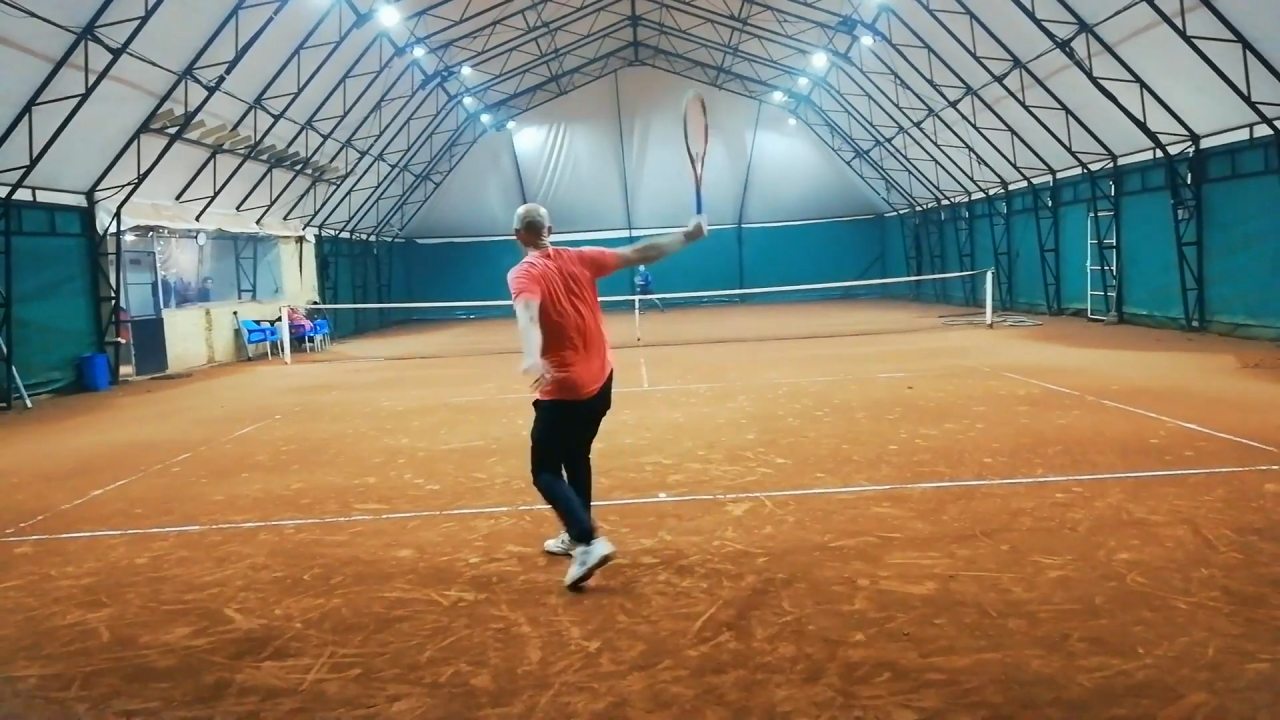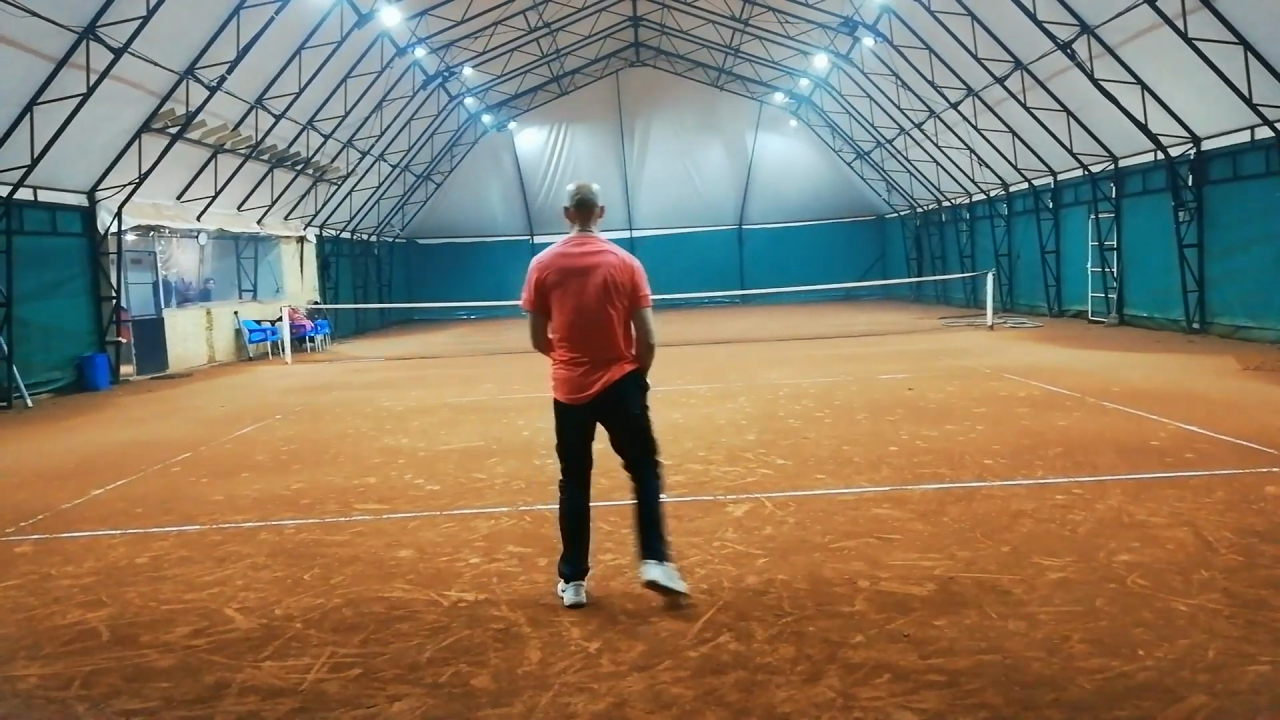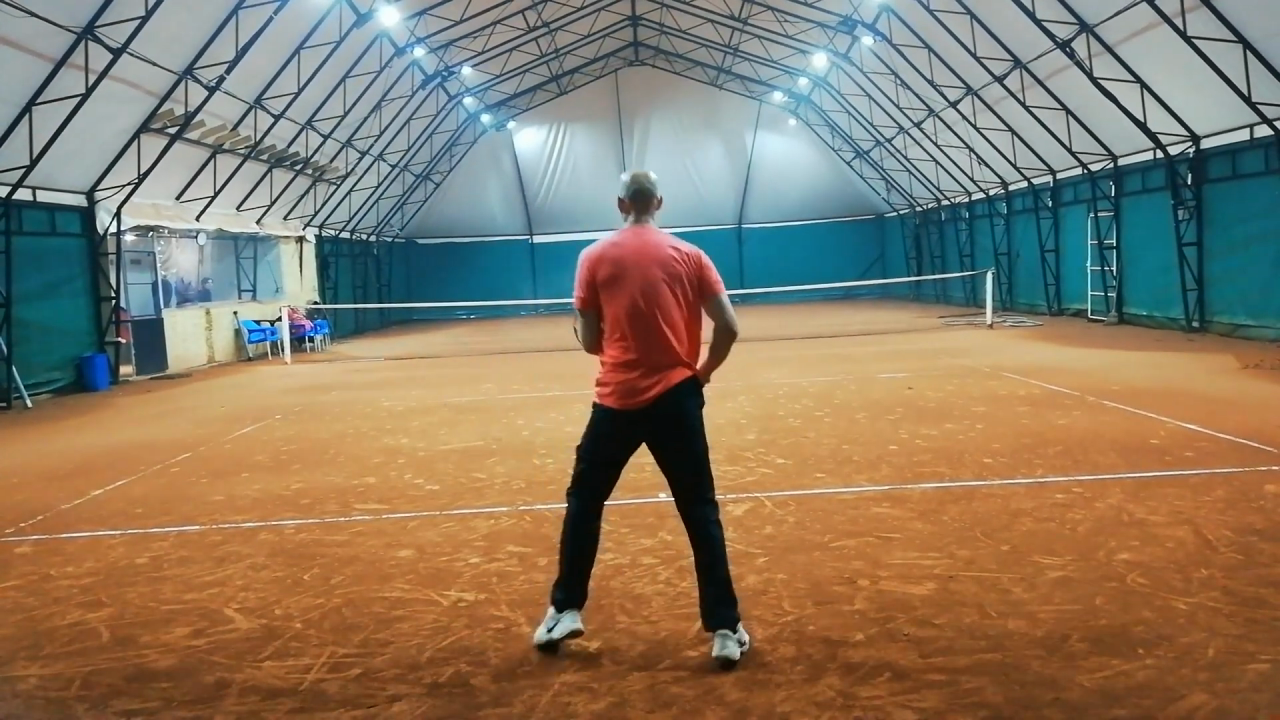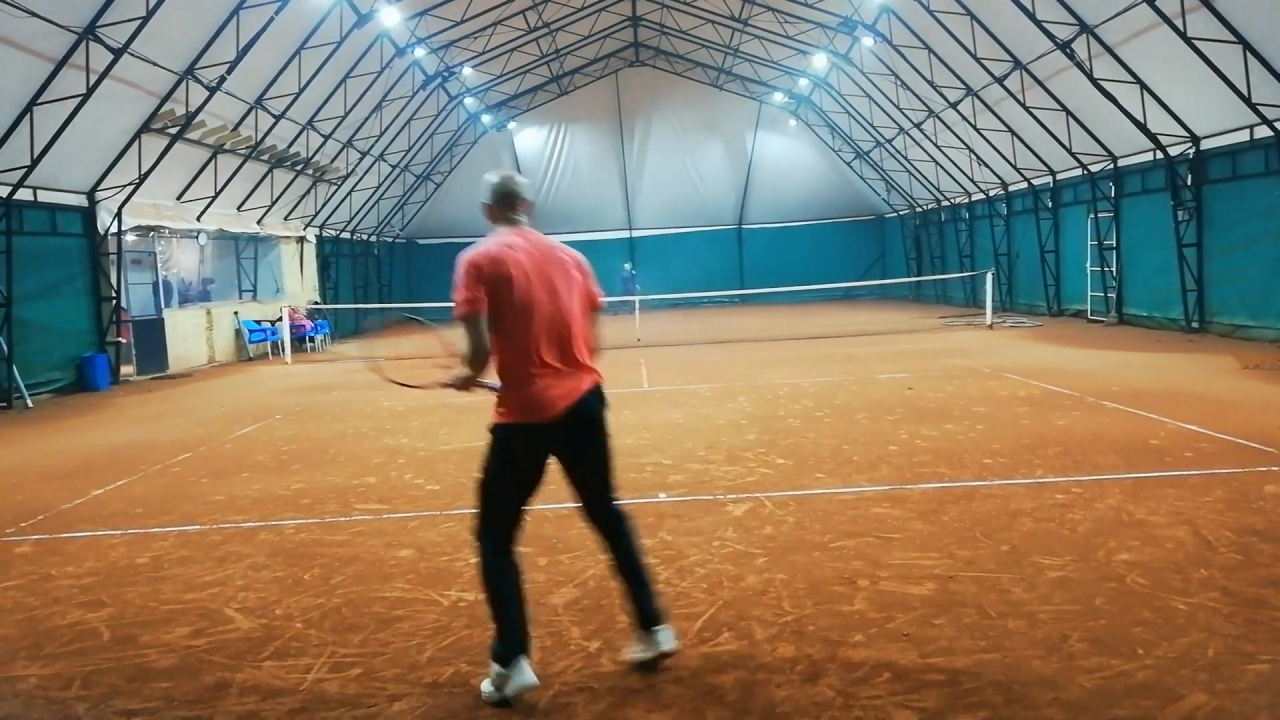
dt=0.5s
person 1, frame 1
left shoulder: (523, 273)
right shoulder: (580, 259)
left elbow: (527, 315)
right elbow: (641, 253)
left wrist: (532, 357)
right wrist: (687, 236)
left hip: (562, 389)
right hip: (599, 381)
left knee: (546, 473)
right knee: (576, 458)
left ankle: (588, 542)
right ankle: (578, 536)
person 1, frame 2
left shoulder: (544, 264)
right shoulder: (625, 263)
left elbow: (538, 337)
right elbow: (646, 339)
right wrist: (635, 375)
left hip: (569, 392)
right hip: (620, 388)
left knee: (574, 487)
right knee: (646, 471)
left ankle: (573, 581)
right ankle: (654, 561)
person 1, frame 3
left shoulder: (595, 257)
right shoulder: (689, 255)
left elbow: (590, 342)
right elbow: (728, 328)
right wrist: (701, 372)
left hip: (616, 401)
right hip: (675, 397)
left knee: (583, 502)
right knee: (701, 512)
left ankle: (566, 610)
right ankle: (724, 629)
person 1, frame 4
left shoulder: (477, 260)
right shoulder: (570, 257)
left elbow: (481, 351)
right elbow: (589, 336)
left wrist: (466, 377)
left hip: (526, 415)
right hip: (583, 403)
left knee: (495, 534)
right knee: (607, 515)
left ankle: (513, 661)
right ankle: (653, 628)
